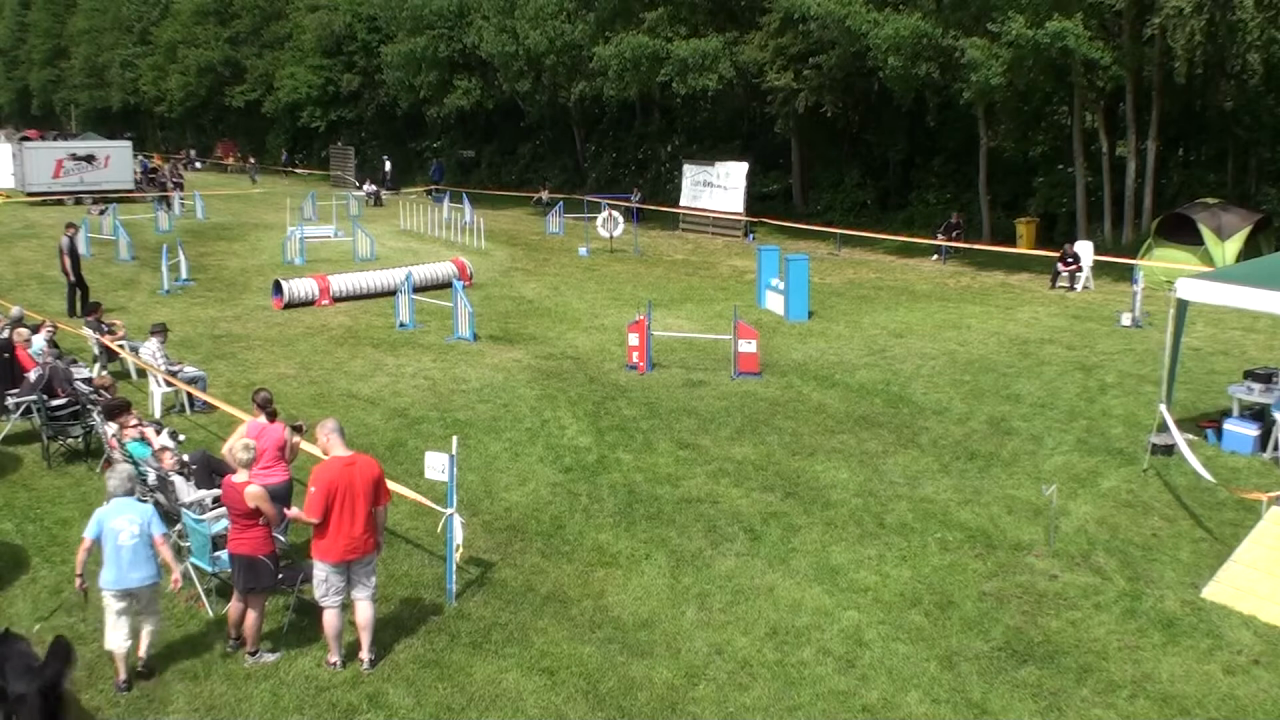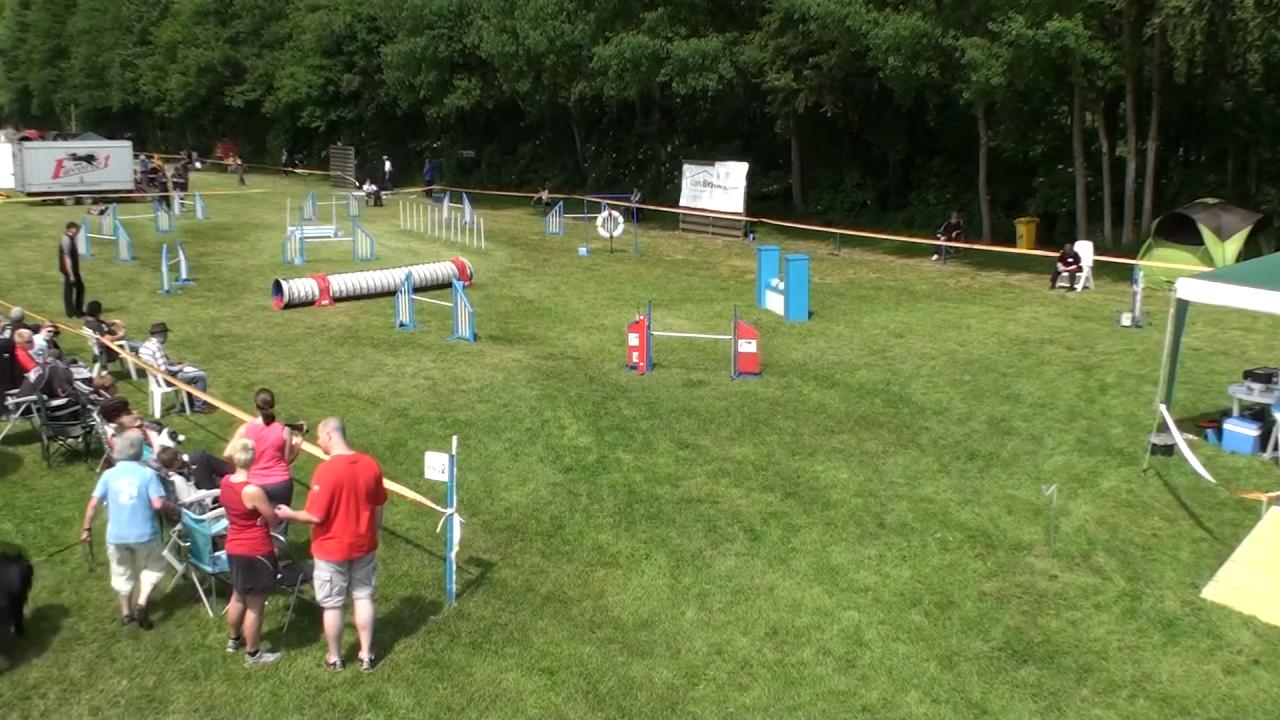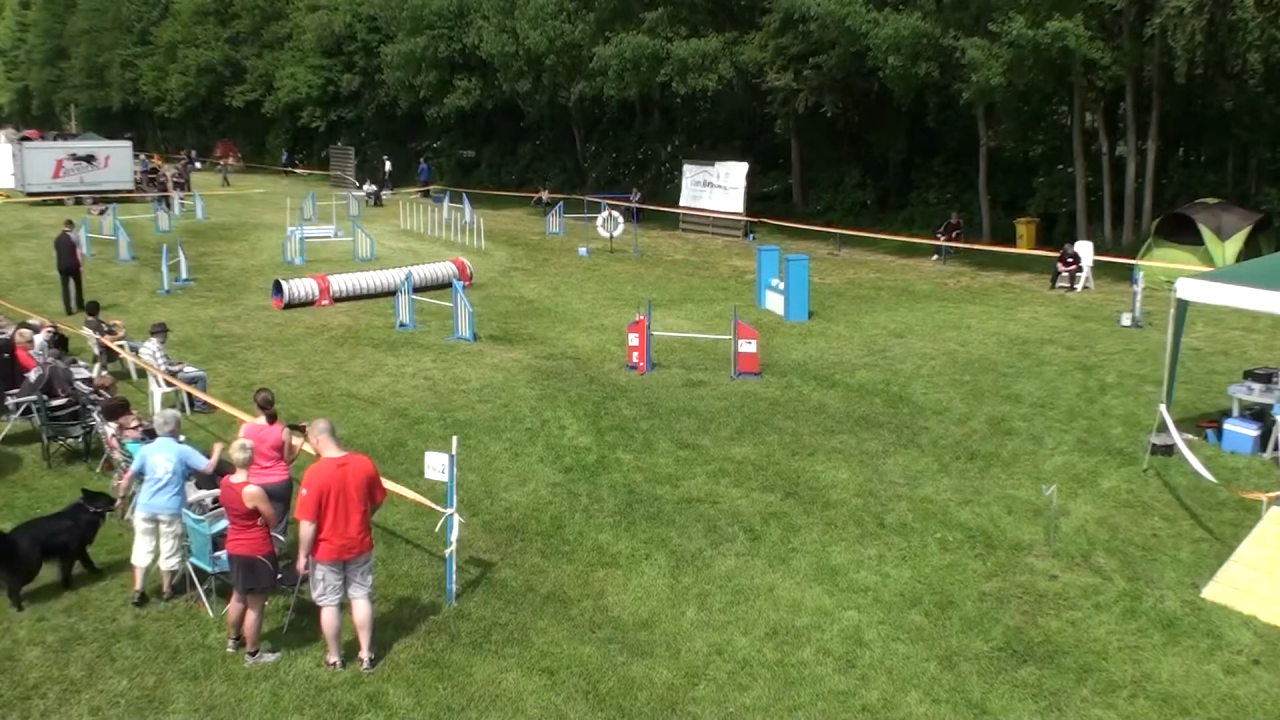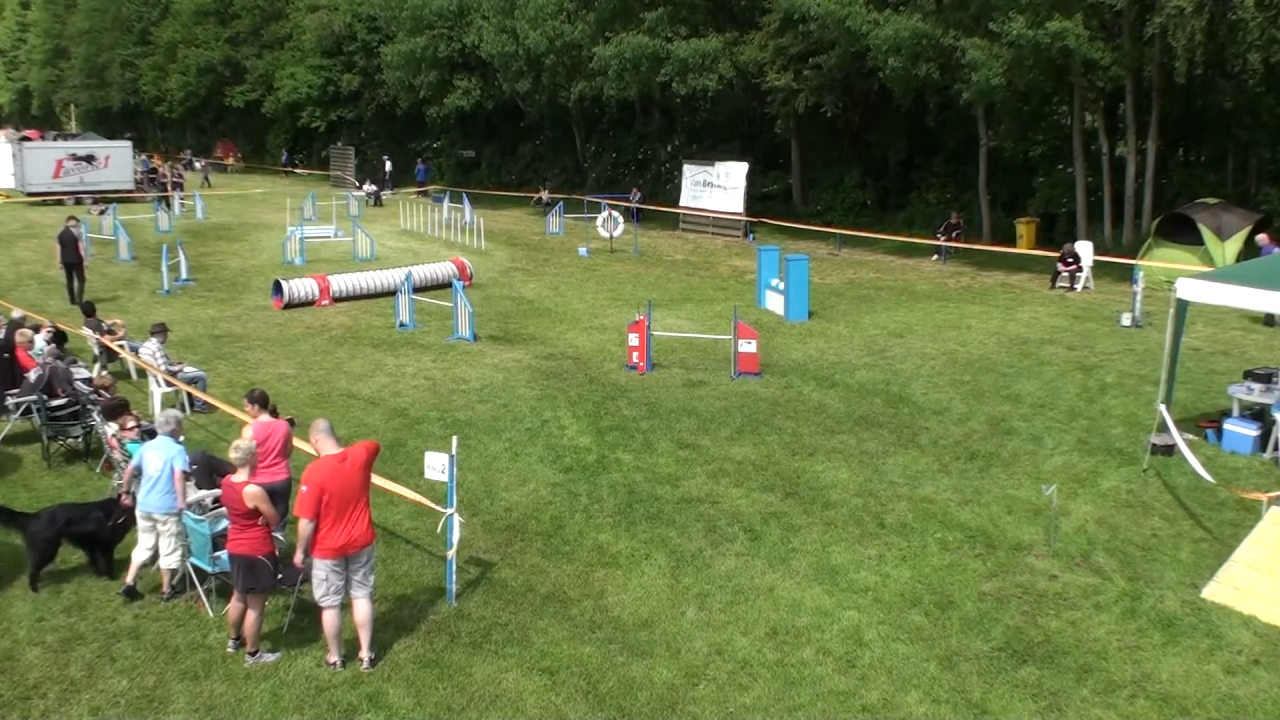
dt=1s
person 1, frame 1
left shoulder: (323, 471)
right shoulder: (371, 465)
left elbow: (314, 517)
right elbow: (381, 507)
left wrist: (296, 515)
right wrist: (379, 536)
left hip: (331, 550)
right hip: (364, 546)
left knee: (331, 604)
right knee: (364, 599)
left ankle: (335, 657)
right ankle: (366, 655)
person 1, frame 2
left shoulder: (327, 470)
right shoulder: (370, 465)
left elbow: (316, 516)
right elbow: (378, 507)
left wrist: (290, 514)
right wrist: (373, 535)
left hip: (332, 549)
right hip: (364, 545)
left knee: (332, 604)
right knee: (364, 598)
left ankle: (334, 657)
right ankle: (366, 655)
person 1, frame 3
left shoulder: (315, 473)
right shoulder: (365, 464)
left elbow: (307, 522)
right elbow: (377, 502)
left wrist: (302, 555)
left hip: (327, 550)
right hip: (360, 545)
left knee: (329, 603)
right knee: (361, 598)
left ankle: (334, 658)
right ankle: (366, 654)
person 1, frame 4
left shoulder: (315, 471)
right shoulder: (361, 455)
left elbow: (307, 519)
right elbow: (375, 444)
left wrist: (300, 550)
left hip: (328, 549)
right hip: (361, 543)
left knee: (330, 604)
right knee: (362, 597)
left ankle: (335, 657)
right ankle: (366, 654)
person 2, frame 1
left shoulder: (226, 482)
right shoulder: (255, 490)
right elbow: (276, 519)
left hip: (235, 547)
right hip: (257, 552)
left knee: (239, 597)
right knee: (255, 605)
left ankle: (233, 640)
right ankle: (252, 654)
person 2, frame 2
left shoulder: (225, 482)
right shoulder: (252, 491)
right elbow: (274, 519)
left hip: (234, 547)
right hip: (255, 553)
left knee: (238, 596)
right knee: (255, 606)
left ankle: (233, 640)
right ankle: (253, 654)
person 2, frame 3
left shoulder: (225, 483)
right shoulder: (253, 491)
right elbow: (274, 520)
left hip: (234, 547)
right hip: (256, 552)
left knee: (238, 596)
right knee: (255, 605)
left ankle: (233, 640)
right ankle: (253, 654)
person 2, frame 4
left shoulder: (226, 482)
right shoulder: (254, 491)
right elbow: (275, 520)
left hip: (235, 547)
right hip: (257, 552)
left knee: (239, 596)
right knee: (255, 605)
left ankle: (233, 640)
right ankle: (253, 654)
person 3, frame 1
left shoulder: (101, 514)
right shoulder: (147, 510)
left elbow: (85, 547)
right elbow: (160, 543)
left wrist: (79, 575)
right wrist: (175, 569)
left hip: (113, 582)
right hip: (146, 578)
left knee: (118, 628)
right knee: (148, 616)
left ankle: (122, 678)
right ankle: (142, 657)
person 3, frame 2
left shoulder: (109, 475)
right shoulder: (147, 474)
left elbow: (93, 505)
right elbow: (158, 505)
left wrist: (87, 529)
right wrist: (171, 508)
left hip: (116, 536)
right hip: (144, 535)
left knee: (122, 575)
right knee: (152, 568)
left ankle: (126, 613)
right ankle: (141, 604)
person 3, frame 3
left shoulder: (146, 450)
right shoulder: (183, 451)
left elbow: (128, 476)
right elbow: (209, 467)
left wrist: (120, 497)
right wrist: (217, 450)
left hip: (145, 508)
right hip: (170, 509)
left knee: (143, 549)
right knee: (169, 551)
left ankle: (138, 591)
right ankle: (167, 590)
person 3, frame 4
left shoulder: (146, 447)
right shoulder: (177, 449)
left elbow: (129, 471)
right elbow: (179, 476)
left wrist: (126, 493)
right wrist: (182, 501)
left hip: (144, 506)
right hip: (167, 508)
left knee: (144, 546)
right knee: (169, 550)
left ankle: (129, 583)
right ankle: (167, 590)
